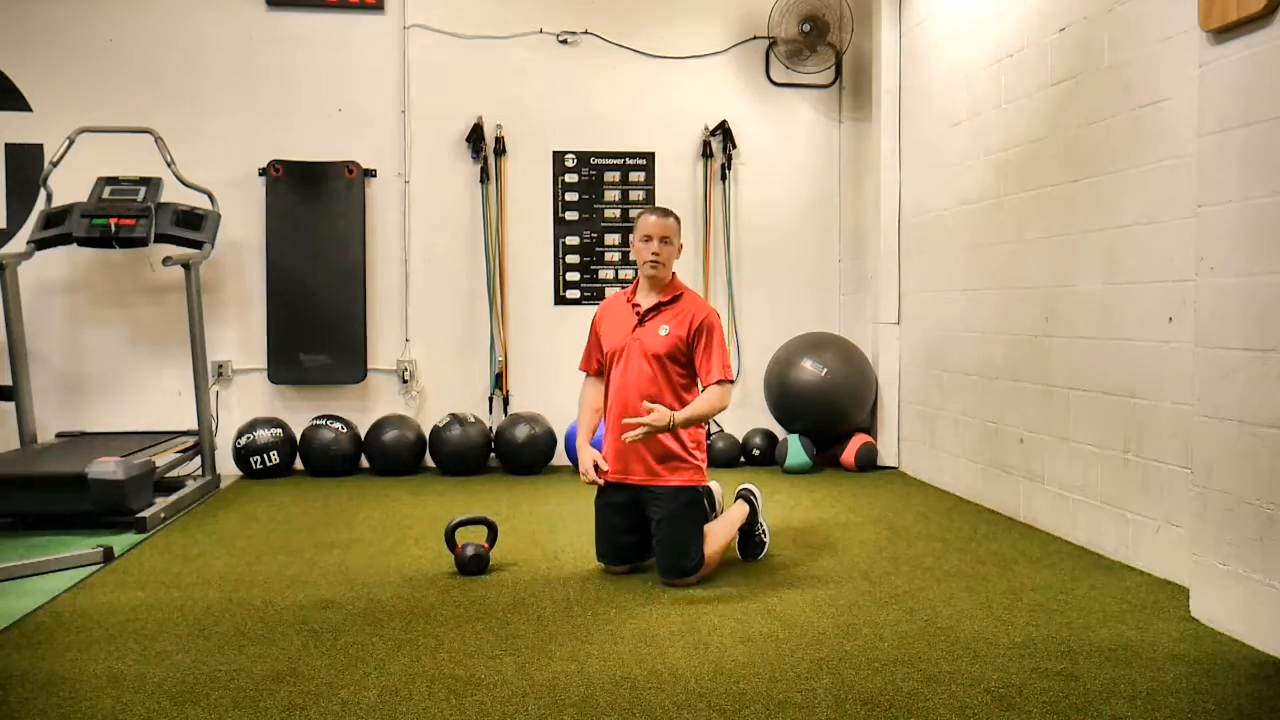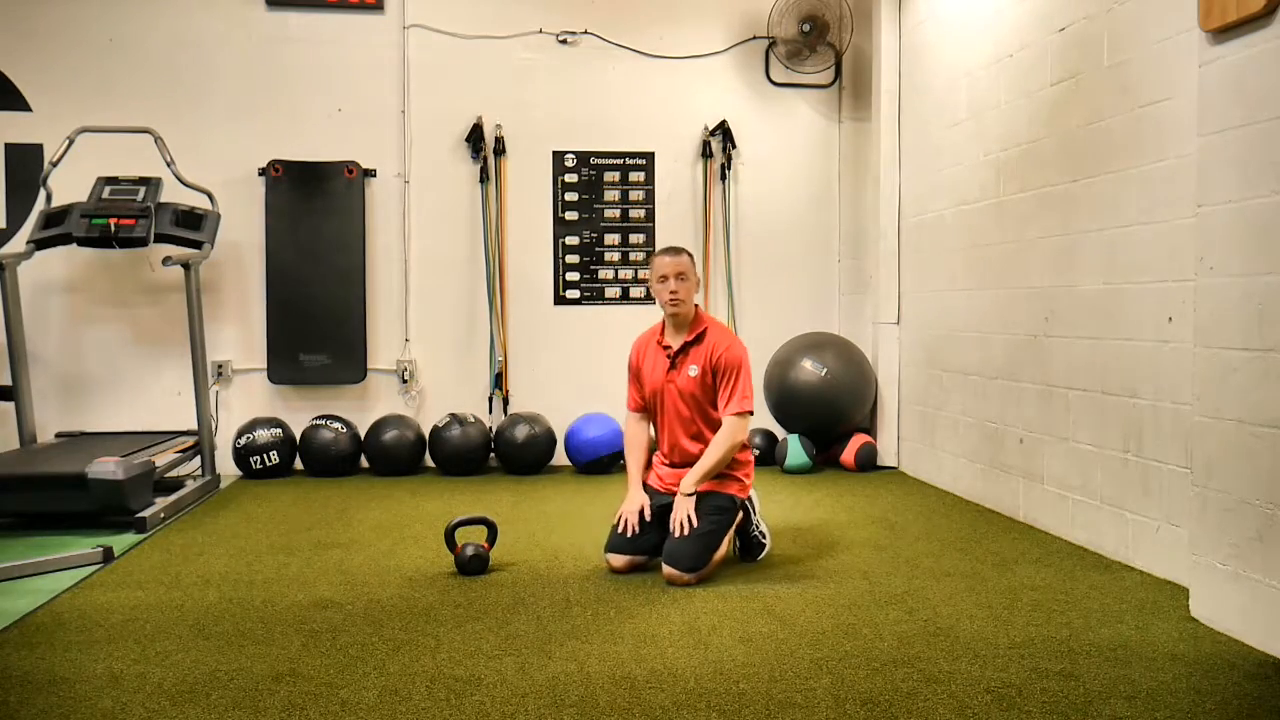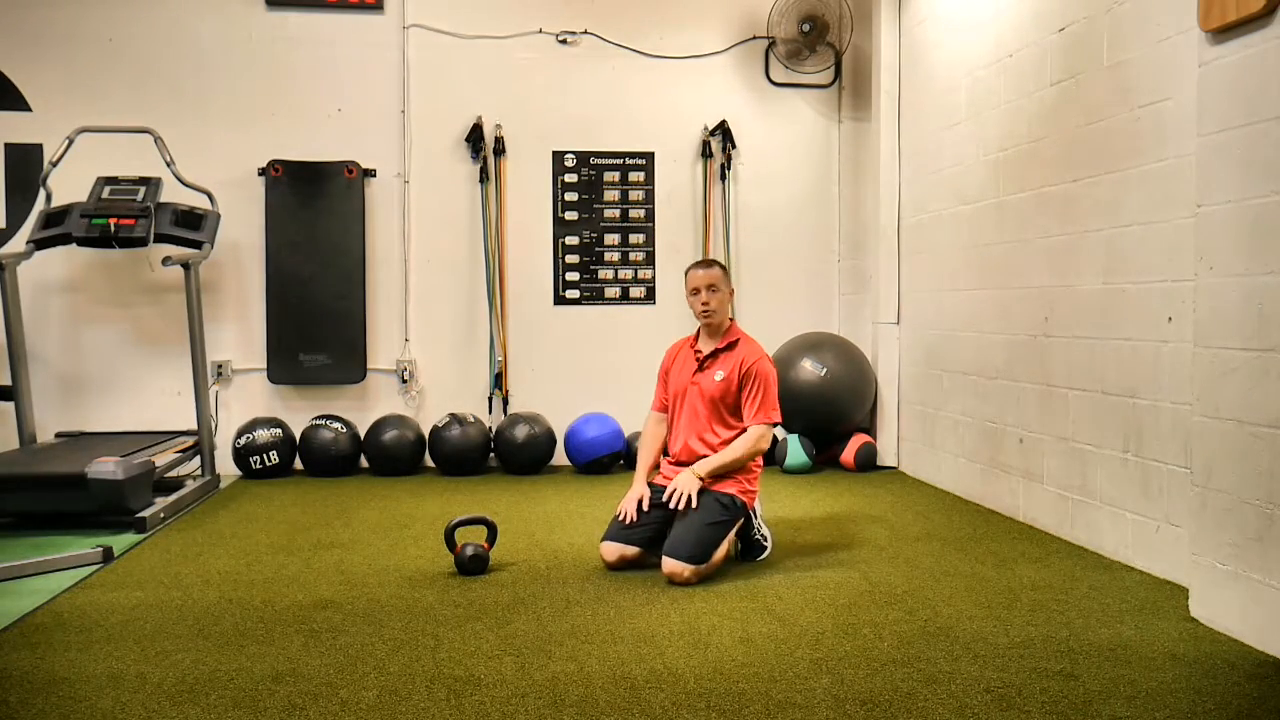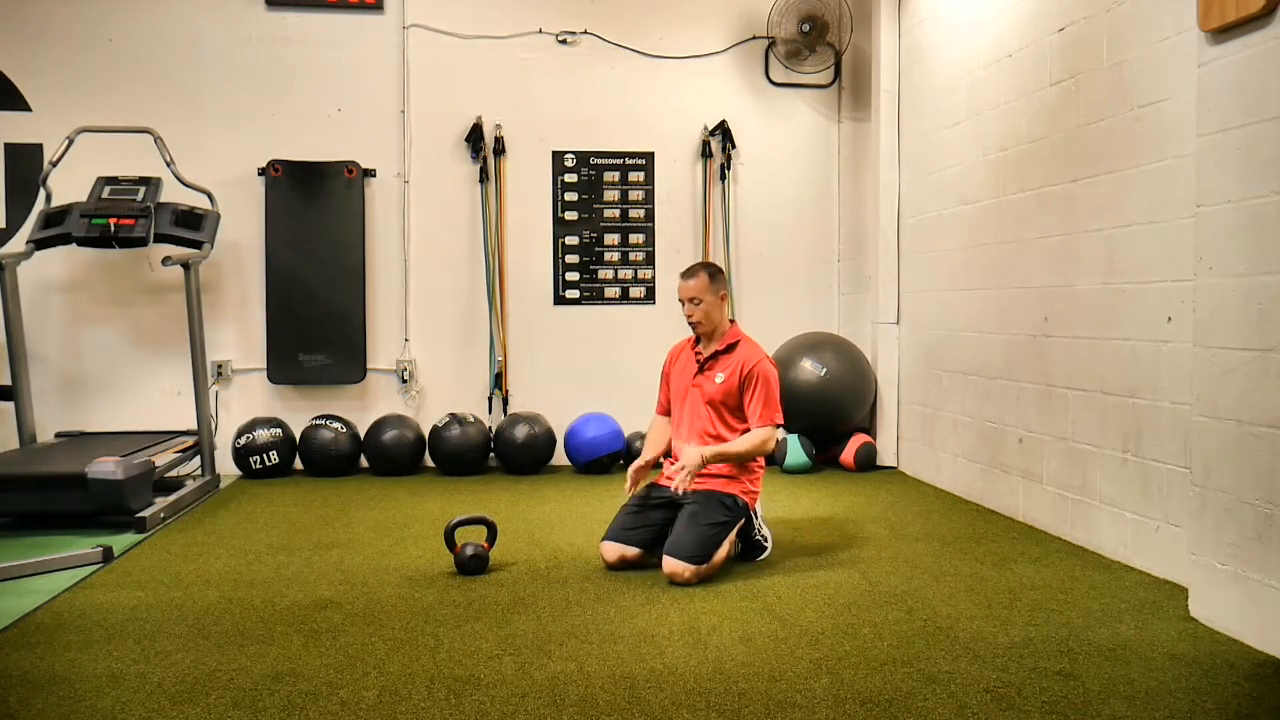
dt=1s
person 1, frame 1
left shoulder: (698, 314)
right shoulder: (608, 310)
left elbow: (720, 393)
right elbow: (595, 381)
left wrist: (672, 420)
right wrist: (583, 442)
left hip: (674, 468)
right hip: (618, 468)
left knee: (680, 575)
right knee: (617, 564)
left ankle: (743, 509)
right ankle: (701, 505)
person 1, frame 2
left shoulder: (724, 346)
right shoulder: (642, 348)
left elbow: (736, 431)
right elbow: (637, 419)
left wrist: (689, 488)
right wrist: (634, 487)
left hip: (718, 478)
right hip: (663, 478)
left knee: (679, 571)
right knee: (619, 559)
left ankle: (739, 518)
right ankle: (681, 530)
person 1, frame 3
left shoulder: (752, 359)
right shoulder: (675, 354)
left elbow: (760, 438)
right elbow: (658, 421)
left wrist: (699, 472)
right wrist: (640, 480)
left hip: (724, 483)
right hip: (672, 479)
left knee: (679, 569)
right knee: (613, 553)
left ankle: (738, 529)
right ankle: (704, 531)
person 1, frame 4
left shoulder: (753, 361)
right shoulder: (677, 355)
left elbow: (765, 439)
left wrist: (705, 455)
right wrist: (648, 457)
left hip: (726, 484)
right hip: (674, 480)
left knee: (680, 569)
right knee: (614, 553)
left ankle: (739, 530)
right ankle: (715, 534)
